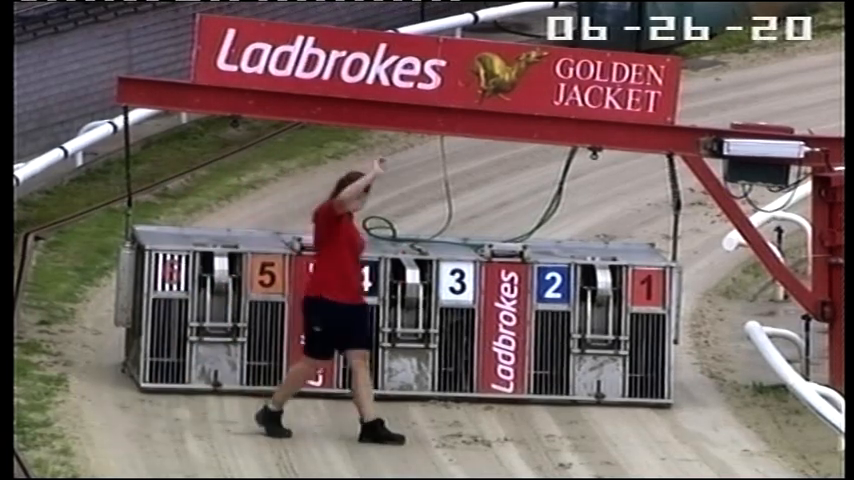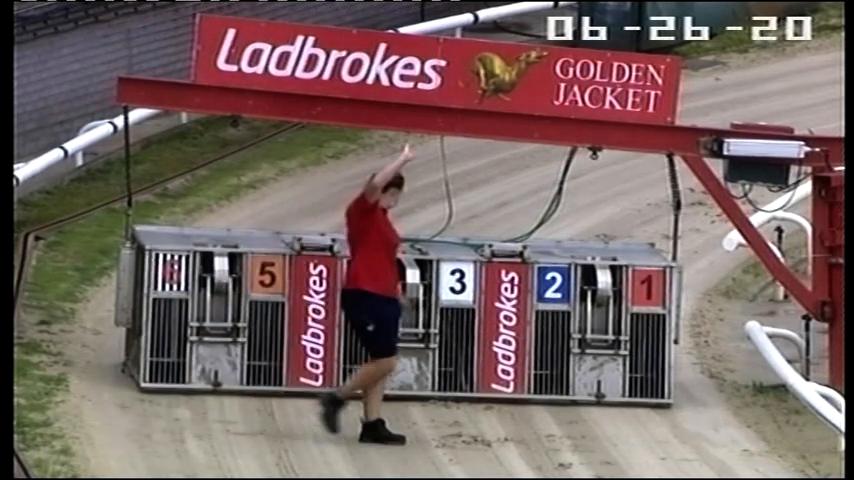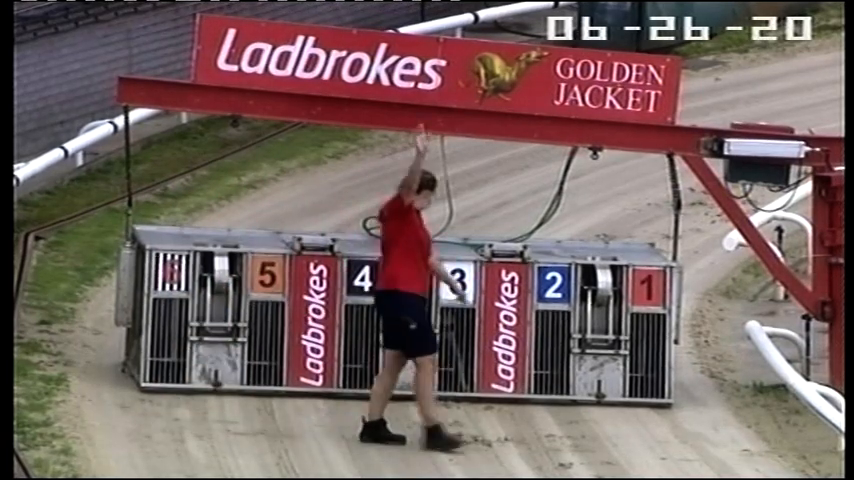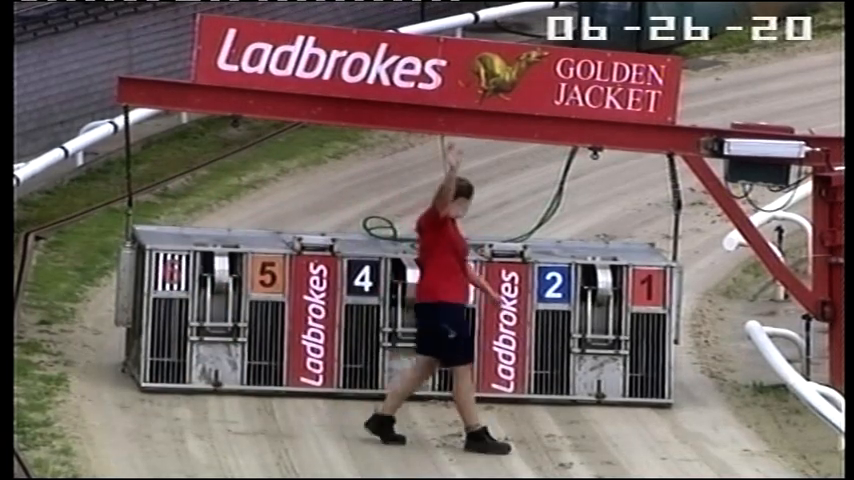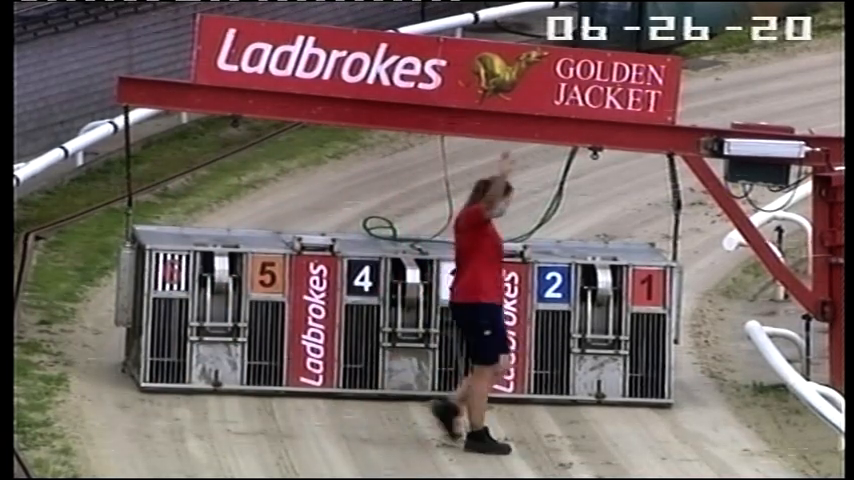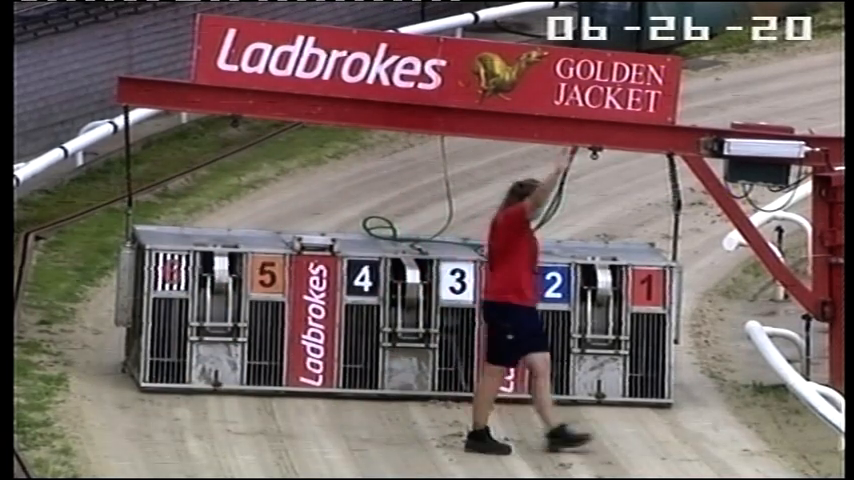
dt=0.2s
person 1, frame 1
left shoulder: (347, 221)
right shoulder: (329, 216)
right elbow: (344, 196)
right wrist: (372, 175)
left hip: (352, 301)
right hip: (327, 301)
left knee: (361, 363)
right knee: (312, 365)
left ankle: (371, 426)
right ankle: (271, 413)
person 1, frame 2
left shoulder: (381, 217)
right shoulder: (363, 210)
right elbow: (377, 184)
left wrist: (397, 290)
right wrist: (402, 159)
left hip: (381, 298)
right hip: (363, 296)
left knee: (380, 363)
right knee: (386, 362)
left ankle: (373, 425)
right ankle: (336, 398)
person 1, frame 3
left shoulder: (413, 218)
right shoulder: (398, 210)
left elbow: (427, 257)
right elbow: (408, 186)
left wrist: (451, 283)
right wrist: (420, 157)
left hip: (406, 296)
right hip: (400, 296)
left knee: (394, 363)
right knee: (426, 362)
left ankle: (373, 426)
right ankle: (433, 432)
person 1, frame 4
left shoulder: (447, 226)
right shoulder: (434, 220)
left elbow: (460, 265)
right elbow: (444, 198)
left wrist: (486, 289)
right wrist: (451, 171)
left hip: (446, 304)
right hip: (441, 305)
left knee: (423, 368)
right knee: (463, 369)
left ankle: (382, 419)
right ankle: (477, 436)
person 1, frame 5
left shoulder: (481, 224)
right shoulder: (473, 218)
right elbow: (491, 201)
right wrist: (502, 176)
left hip: (485, 304)
right hip: (475, 304)
left knee: (499, 365)
right knee: (486, 370)
left ankle: (450, 406)
right ankle: (476, 434)
person 1, frame 6
left shoulder: (518, 225)
right shoulder: (510, 218)
right elbow: (537, 198)
right wrist: (557, 173)
left hip: (522, 307)
right hip: (508, 306)
left knee: (540, 367)
right knee: (497, 371)
left ankle: (556, 432)
right ankle: (477, 436)
